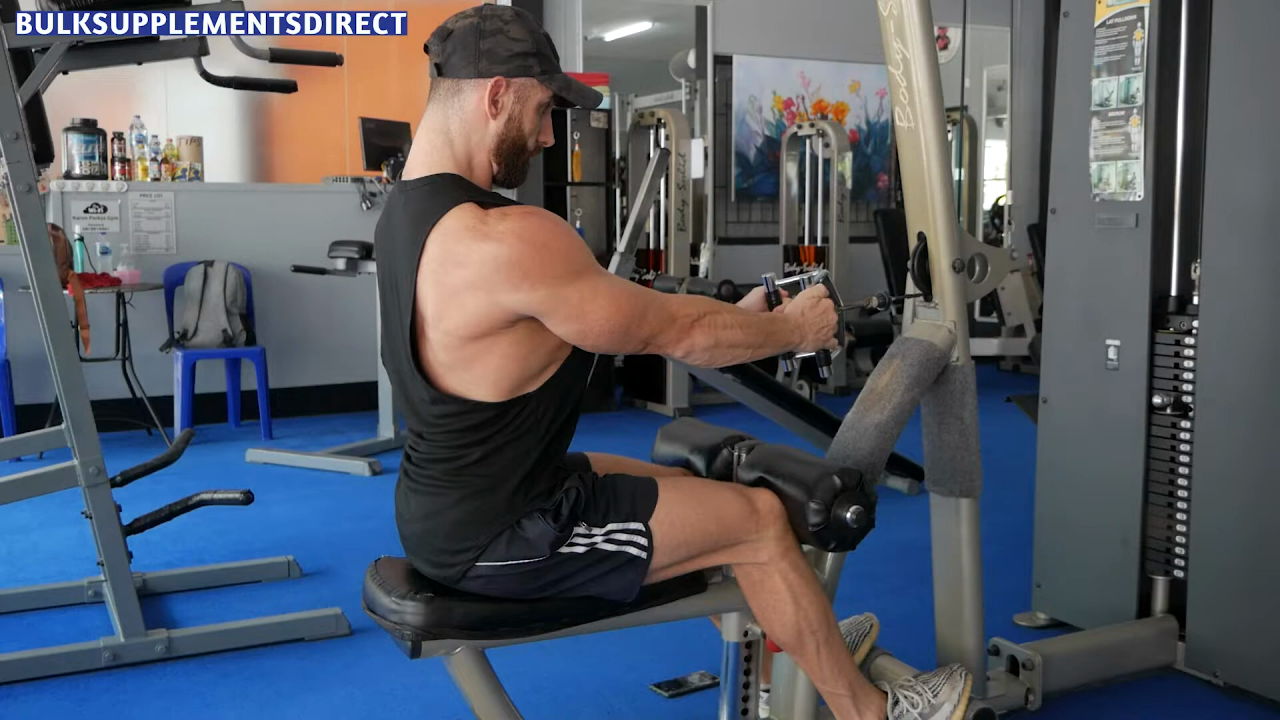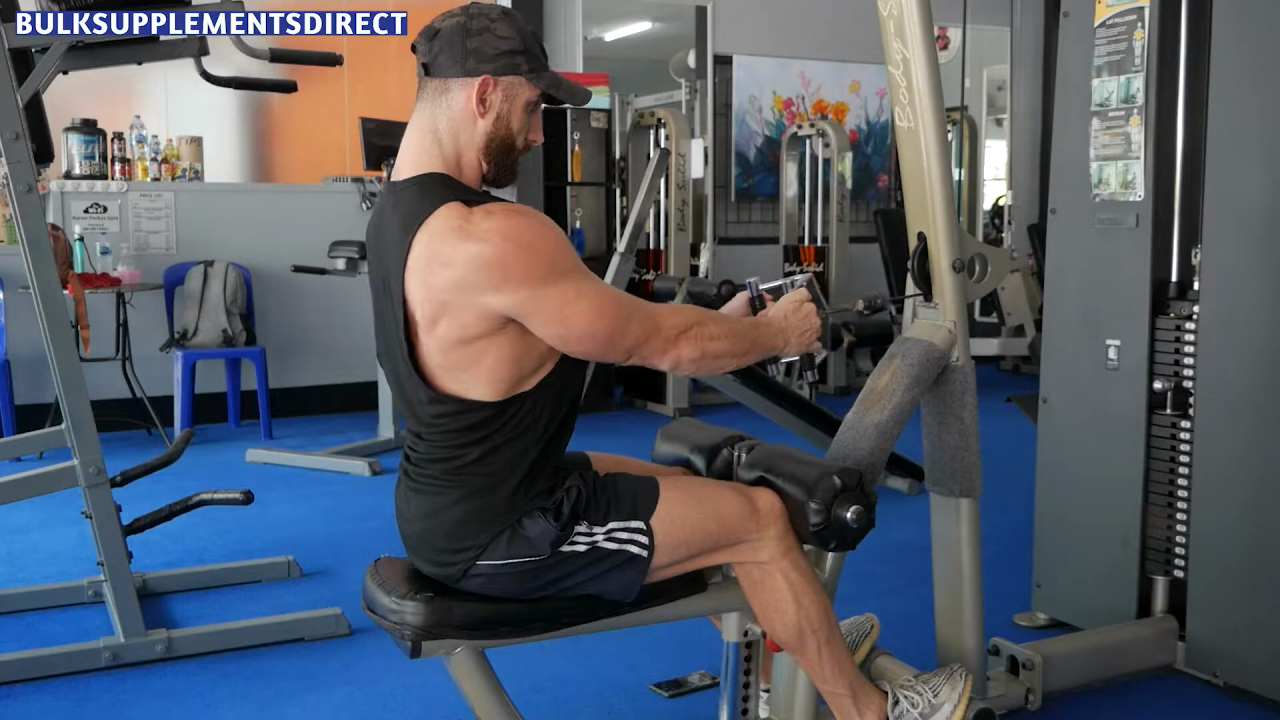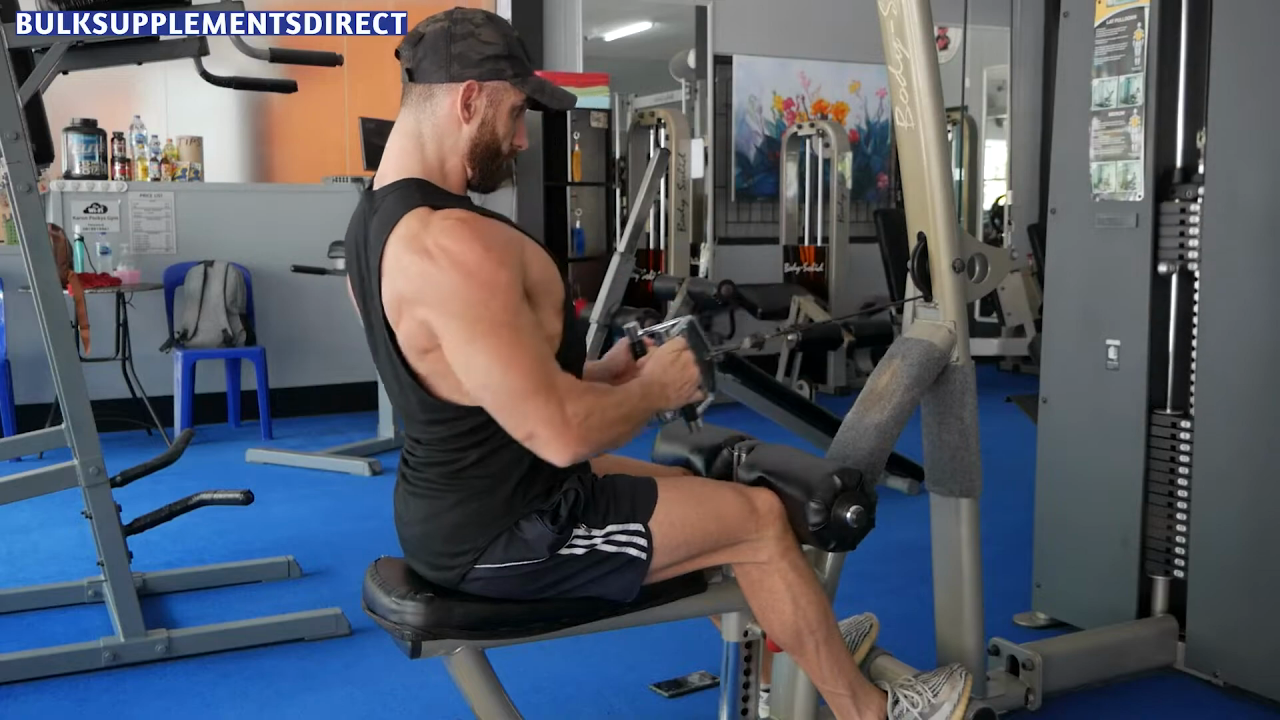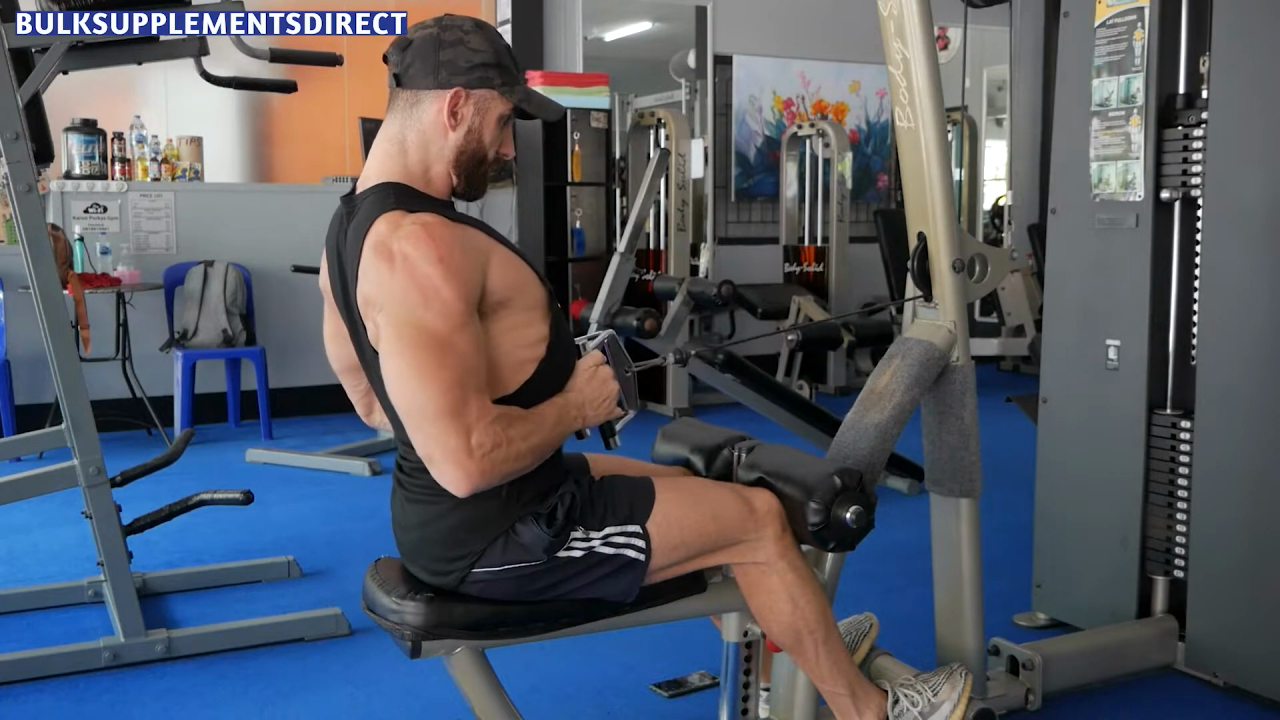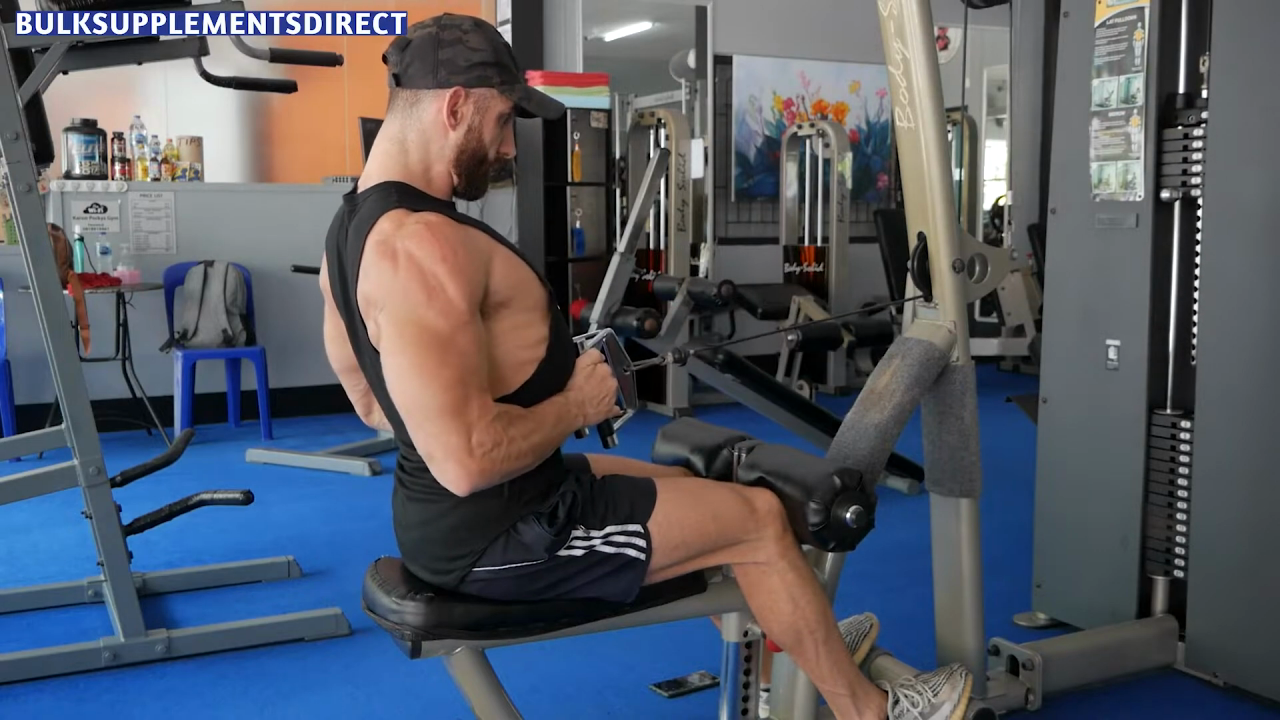
dt=0.3s
person 1, frame 1
left shoulder: (413, 206)
right shoulder: (503, 241)
right elbow: (676, 332)
left wrist: (742, 315)
right wrist: (793, 329)
left hip: (452, 502)
right hip: (500, 531)
left knee: (698, 490)
right knee: (759, 519)
left ankle: (799, 647)
person 1, frame 2
left shoulder: (402, 207)
right shoulder: (488, 238)
right elbow: (661, 342)
left wrist: (728, 322)
right wrist: (777, 333)
left hip: (451, 501)
right hip: (503, 530)
left knee: (695, 490)
right knee: (760, 519)
left ankle: (801, 649)
person 1, frame 3
left shoulder: (379, 219)
right shoulder: (450, 243)
right elbow: (566, 436)
left wrist: (600, 371)
right wrist: (656, 388)
left hip: (450, 504)
right hip: (503, 529)
left knee: (695, 488)
right knee: (759, 519)
left ankle: (804, 645)
person 1, frame 4
left shoulder: (357, 225)
right shoulder: (419, 247)
right elbow: (468, 460)
left wrist: (549, 381)
right wrist: (575, 407)
left hip: (441, 513)
right hip: (499, 532)
left knee: (688, 488)
right knee: (757, 519)
left ankle: (798, 650)
person 1, frame 5
left shoulder: (356, 226)
right shoulder: (421, 246)
right elbow: (468, 458)
left wrist: (550, 382)
right wrist: (576, 404)
left hip: (443, 515)
right hip: (500, 533)
left knee: (687, 488)
right knee: (758, 518)
left ankle: (804, 647)
